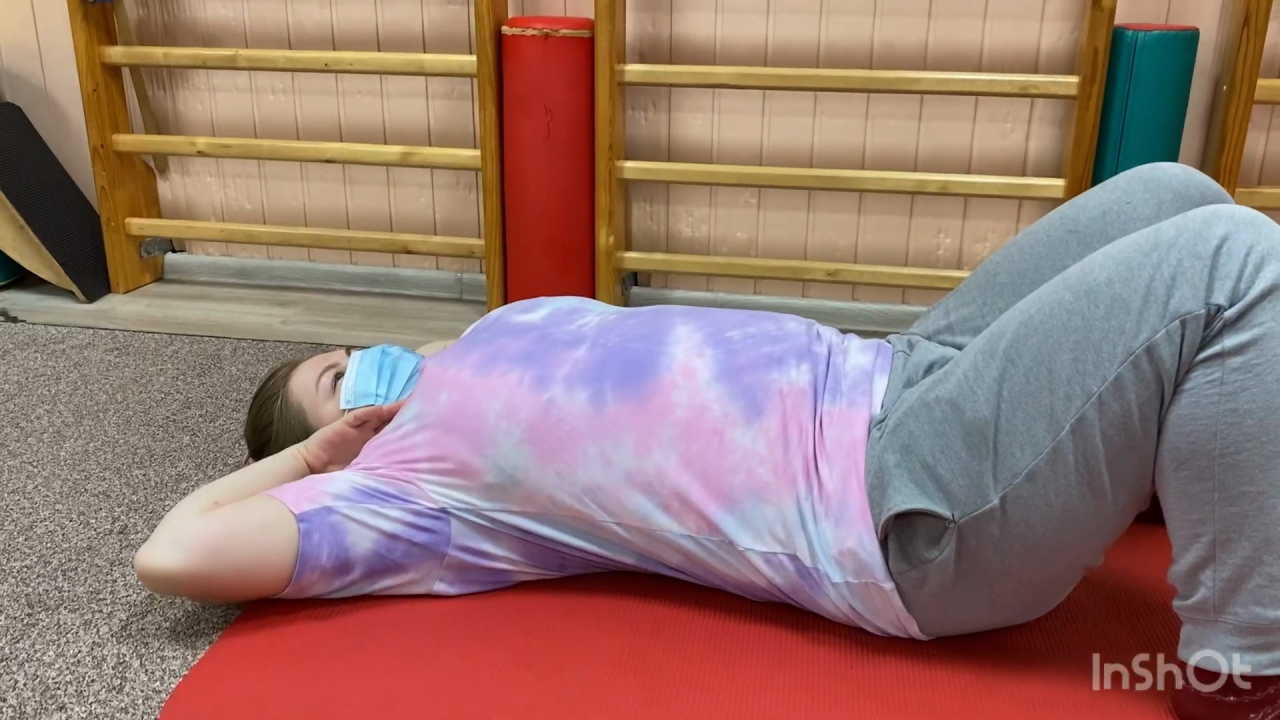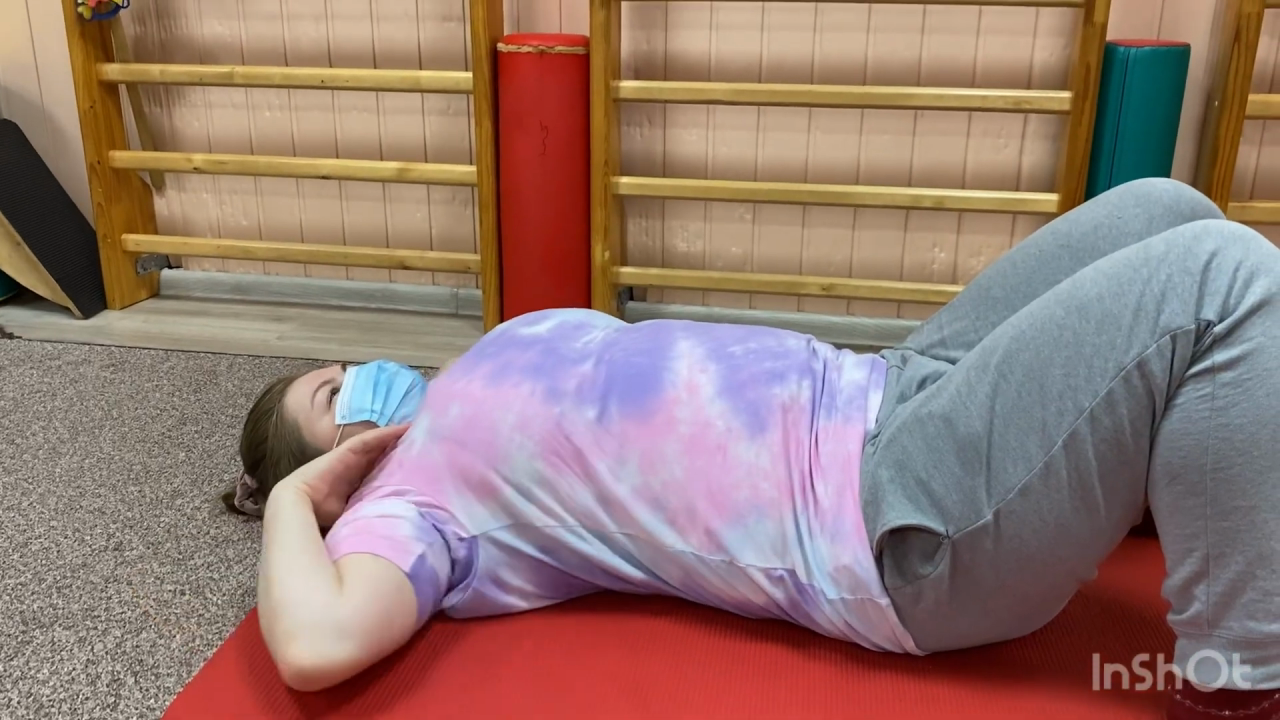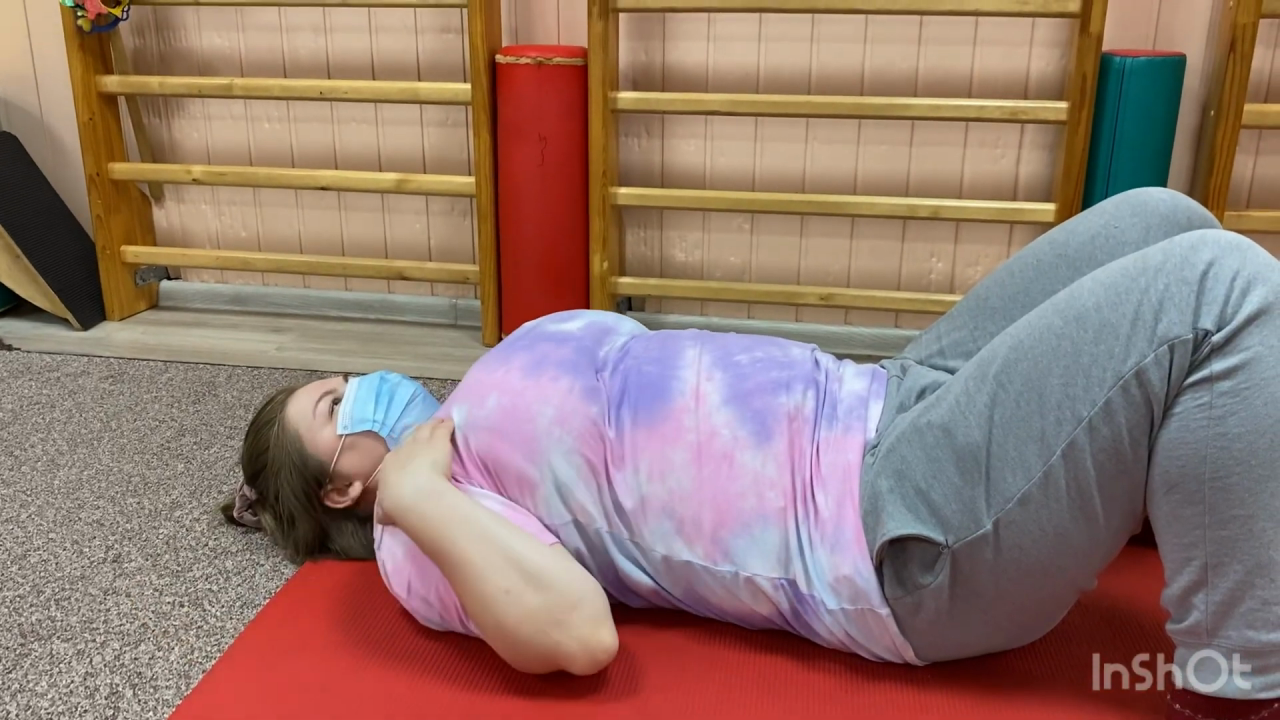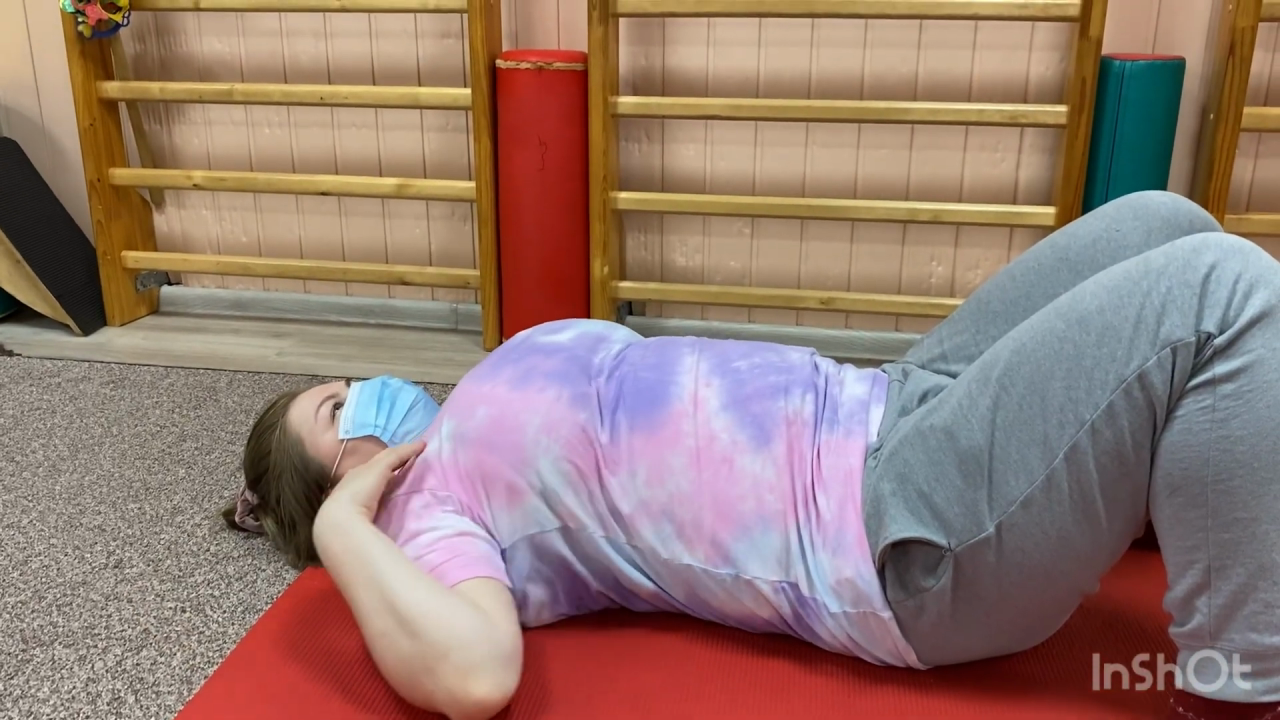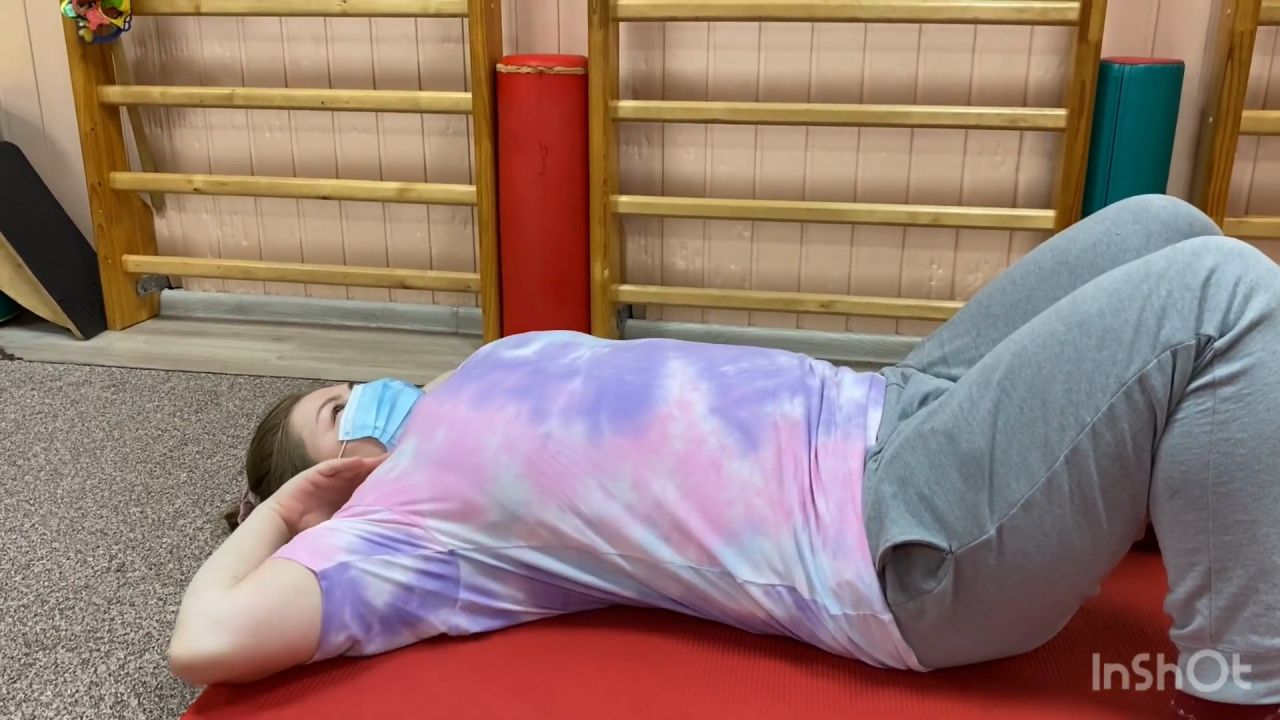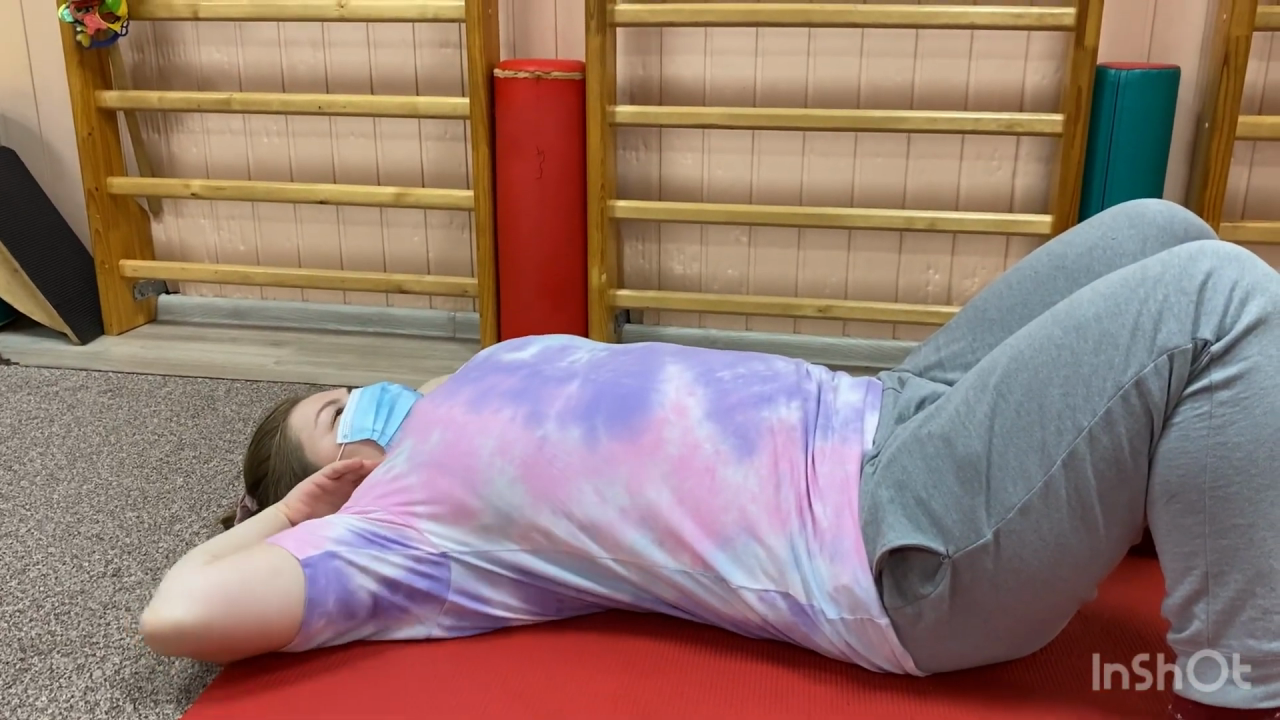
dt=0.7s
person 1, frame 1
left shoulder: (486, 358)
right shoulder: (410, 483)
right elbow: (173, 555)
right wrist: (300, 455)
left hip: (897, 383)
right hip: (914, 508)
left knee: (1173, 197)
person 1, frame 2
left shoulder: (472, 410)
right shoulder: (415, 499)
right wrist: (291, 495)
left hip: (886, 399)
right hip: (908, 525)
left knee: (1164, 211)
person 1, frame 3
left shoulder: (478, 419)
right shoulder: (425, 530)
right elbow: (580, 632)
right wrist: (411, 493)
left hip: (887, 410)
right hip: (908, 535)
left knee: (1160, 220)
person 1, frame 4
left shoulder: (473, 424)
right shoulder: (426, 515)
right wrist: (340, 525)
left hip: (891, 410)
right hip: (917, 539)
left knee: (1161, 226)
person 1, frame 5
left shoulder: (481, 392)
right shoulder: (405, 518)
right wrist: (272, 513)
left hip: (889, 417)
right hip: (913, 540)
left knee: (1162, 231)
person 1, frame 6
left shoulder: (473, 404)
right shoulder: (398, 520)
right elbow: (181, 614)
right wrist: (281, 510)
left hip: (884, 421)
right hip: (904, 544)
left knee: (1156, 234)
